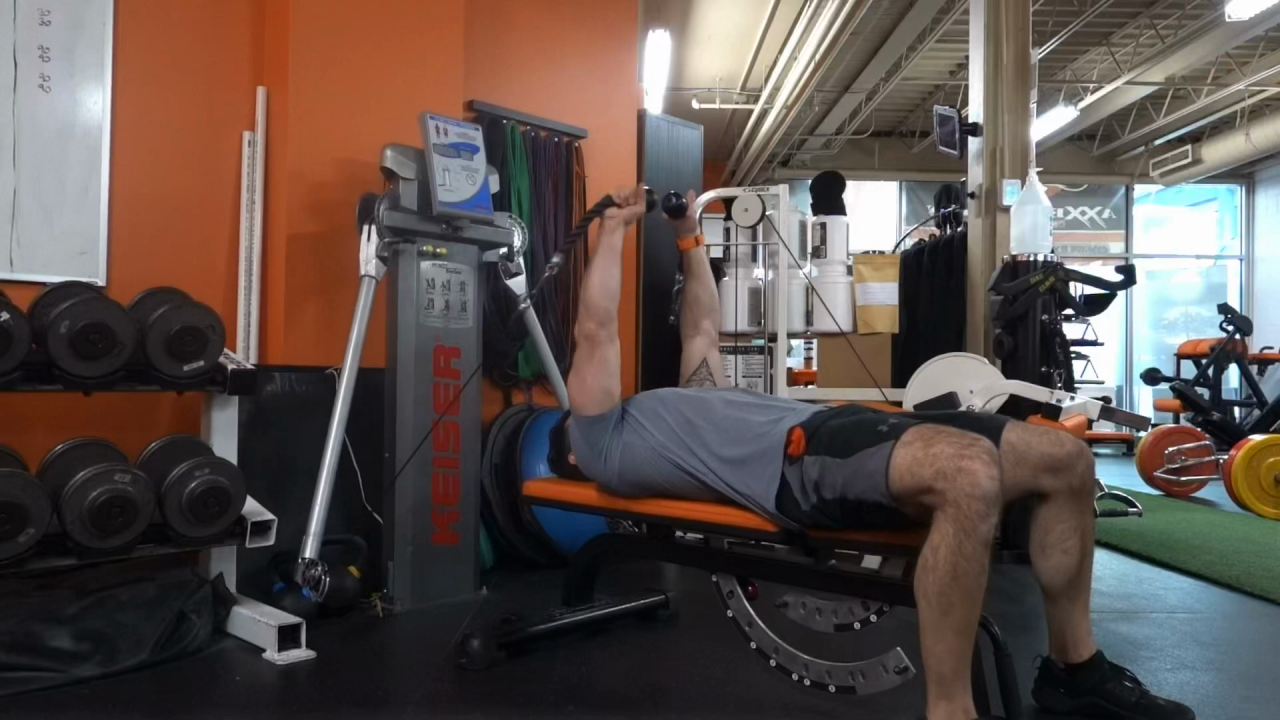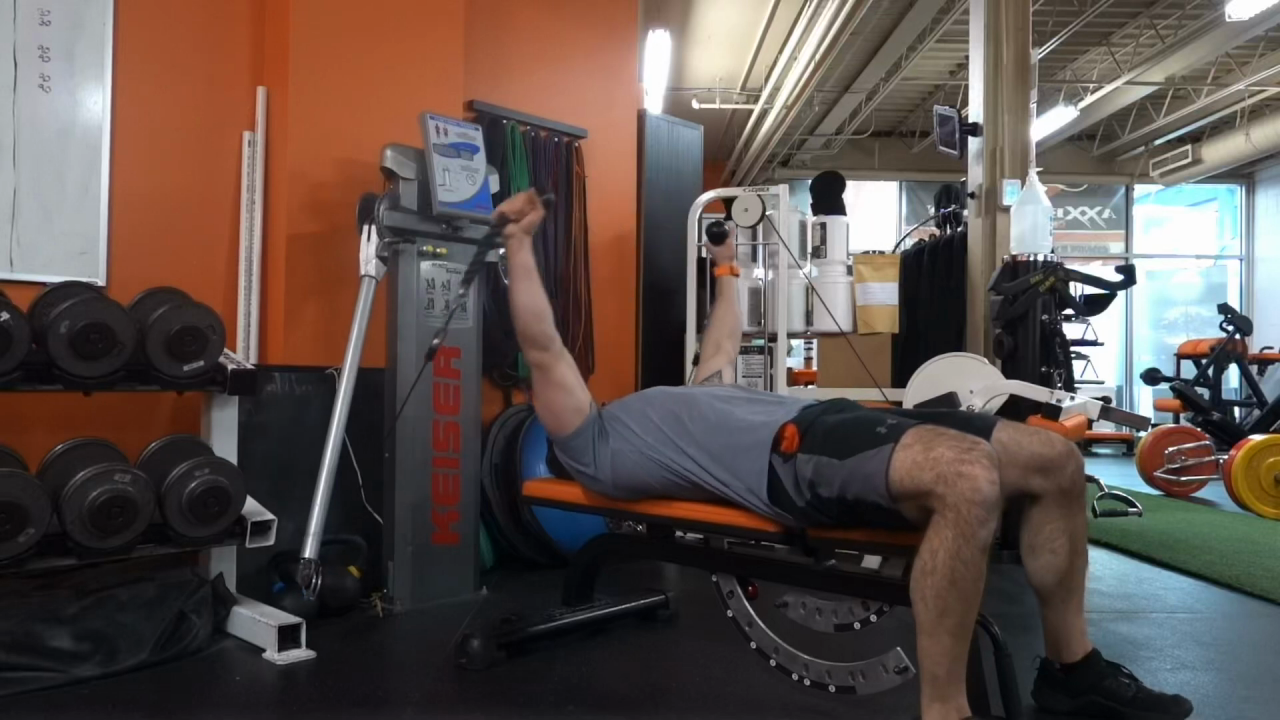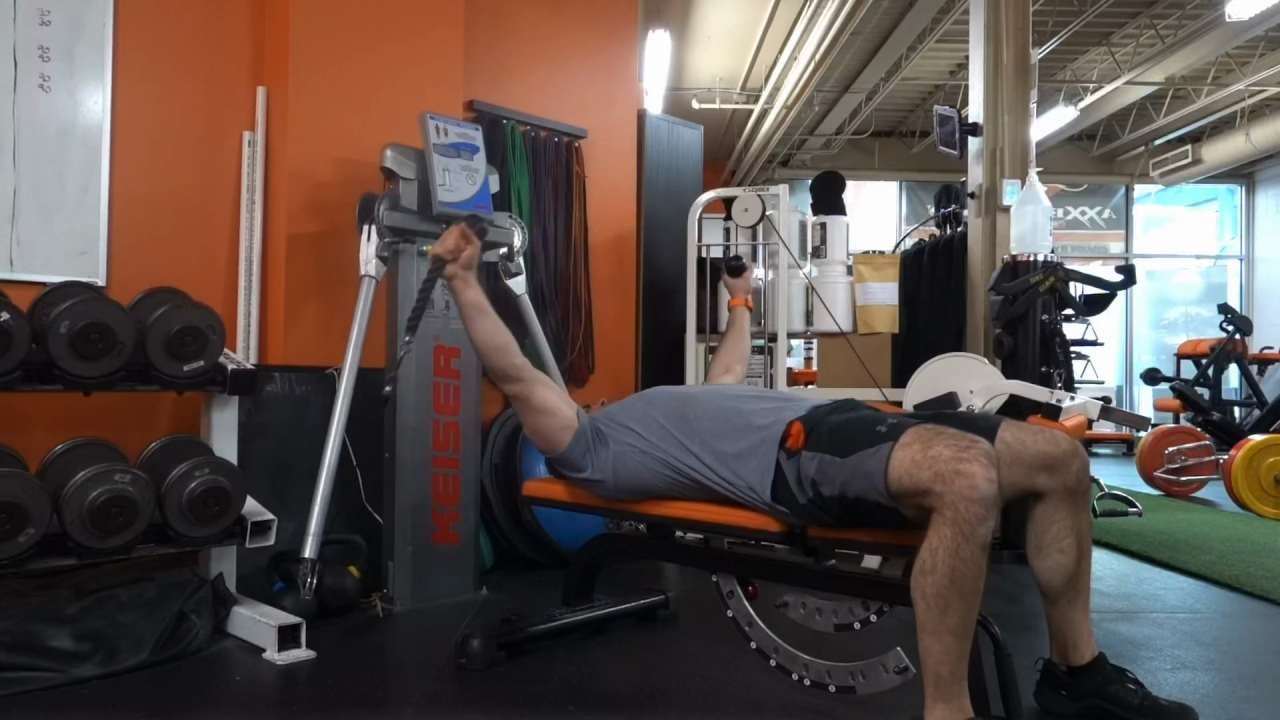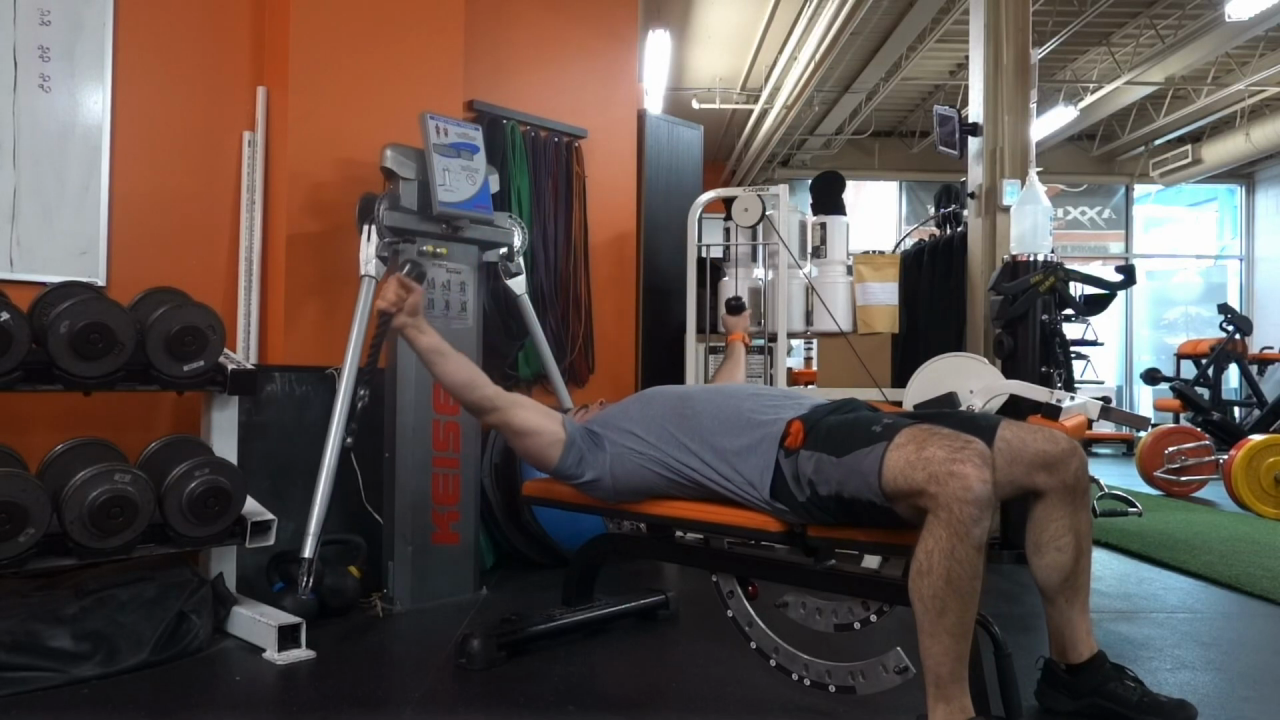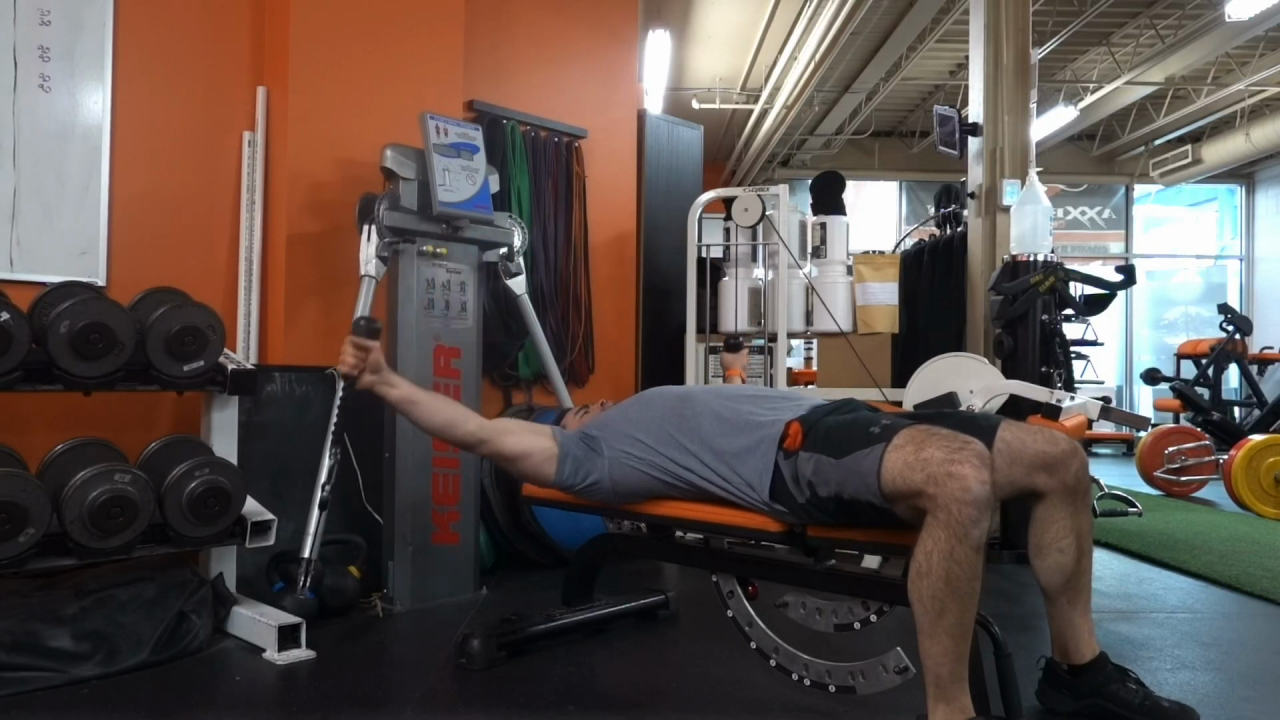
dt=0.3s
person 1, frame 1
left shoulder: (682, 410)
right shoulder: (606, 448)
left elbow: (702, 332)
right elbow: (595, 334)
left wrist: (690, 244)
right wrist: (613, 226)
left hip: (838, 426)
right hip: (794, 457)
left knee: (1065, 461)
right knee: (969, 476)
left ankle: (1074, 667)
person 1, frame 2
left shoulder: (666, 412)
right shoulder: (595, 450)
left elbow: (720, 351)
right elbow: (544, 353)
left wrist: (726, 273)
right wrist: (521, 240)
left hip: (832, 420)
right hip: (787, 453)
left knee: (1056, 463)
right knee: (970, 480)
person 1, frame 3
left shoulder: (656, 413)
right shoulder: (594, 453)
left elbow: (726, 381)
right elbow: (520, 381)
left wrist: (740, 308)
right wrist: (464, 280)
left hip: (833, 418)
right hip: (791, 453)
left knee: (1059, 460)
right knee: (968, 480)
person 1, frame 4
left shoulder: (644, 418)
right shoulder: (593, 453)
right elbow: (497, 405)
left wrist: (736, 339)
right wrist: (414, 326)
left hip: (833, 418)
right hip: (791, 453)
left knee: (1058, 459)
right knee: (965, 478)
person 1, frame 5
left shoulder: (649, 414)
right shoulder: (590, 456)
right elbow: (488, 433)
left wrist: (735, 371)
right wrist: (383, 381)
left hip: (836, 415)
right hip: (794, 452)
left knee: (1058, 459)
right knee: (963, 478)
